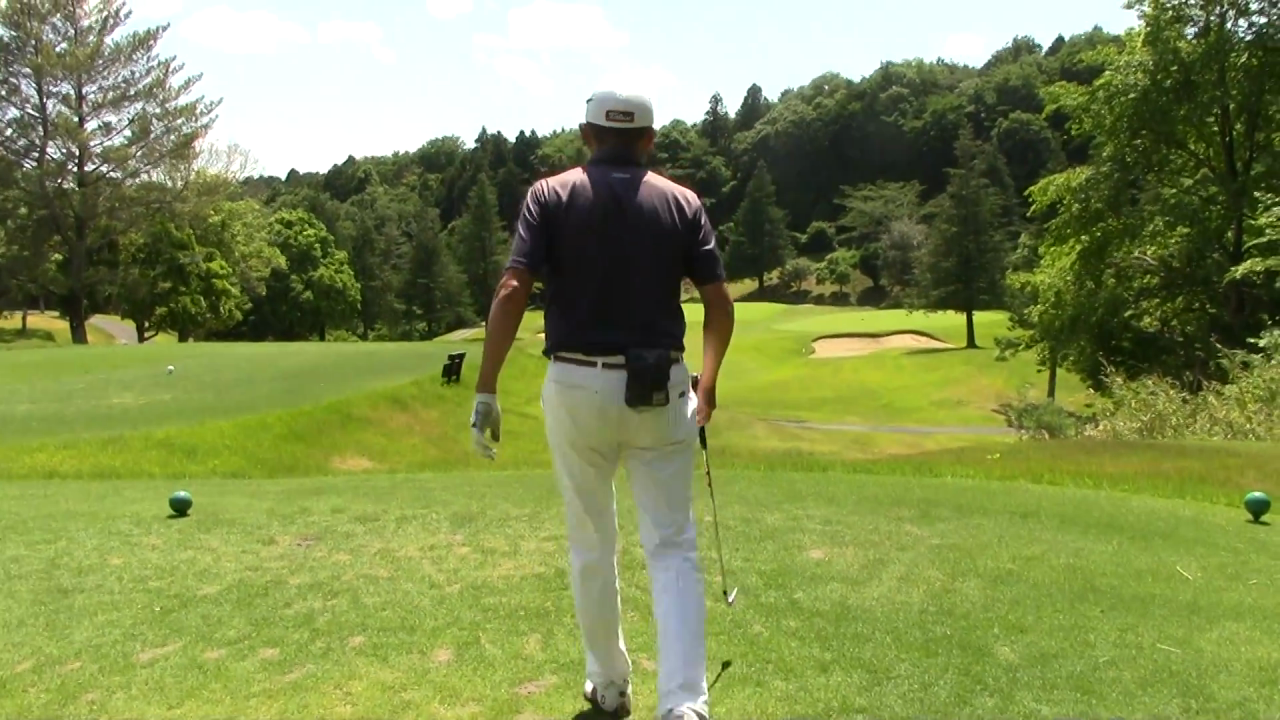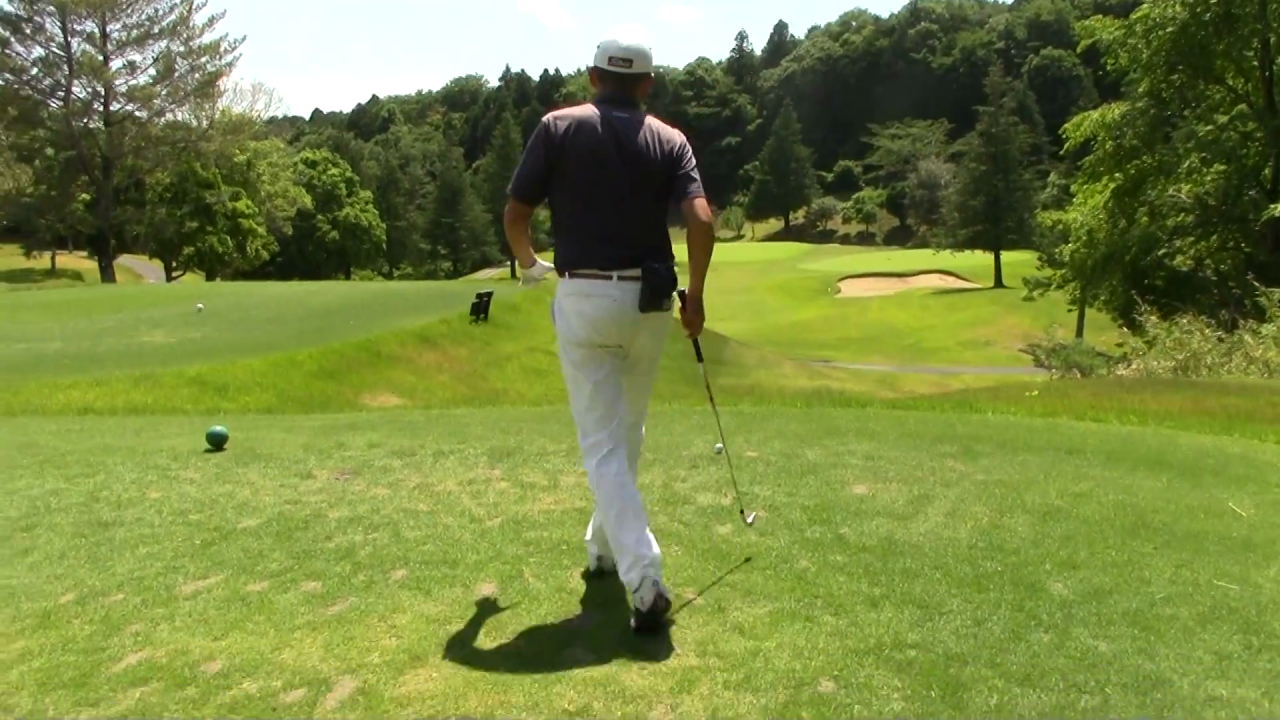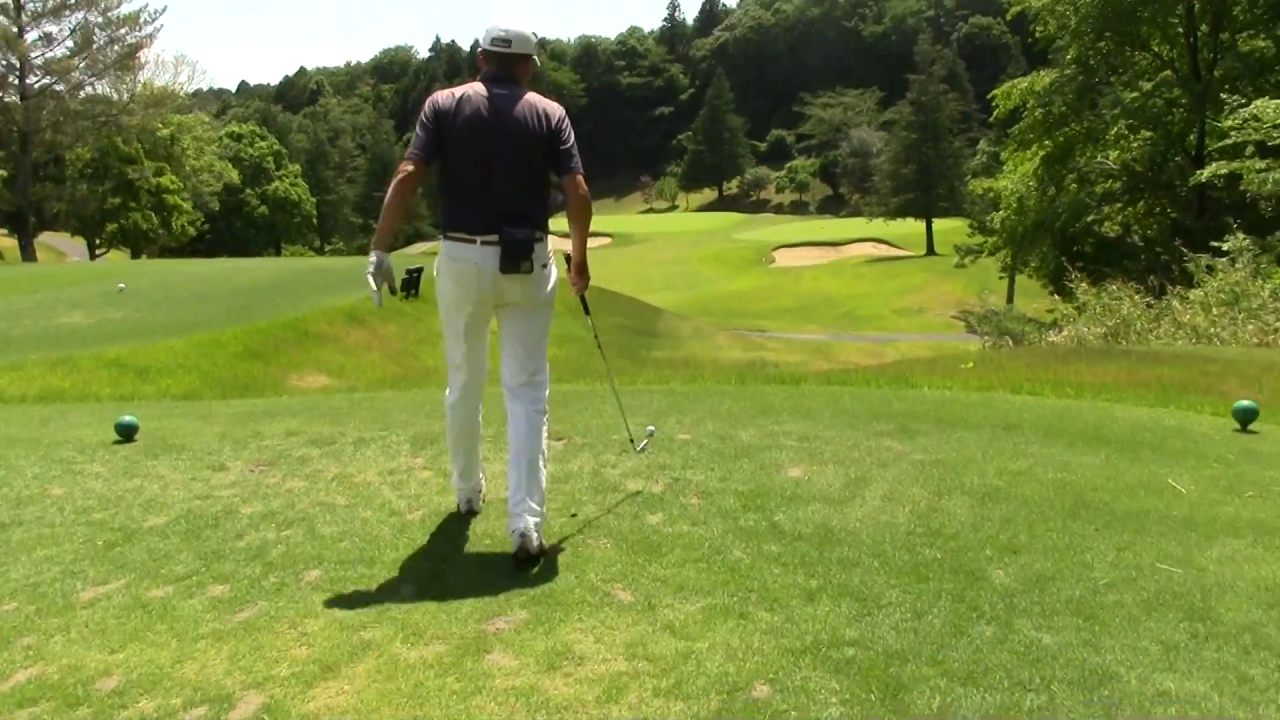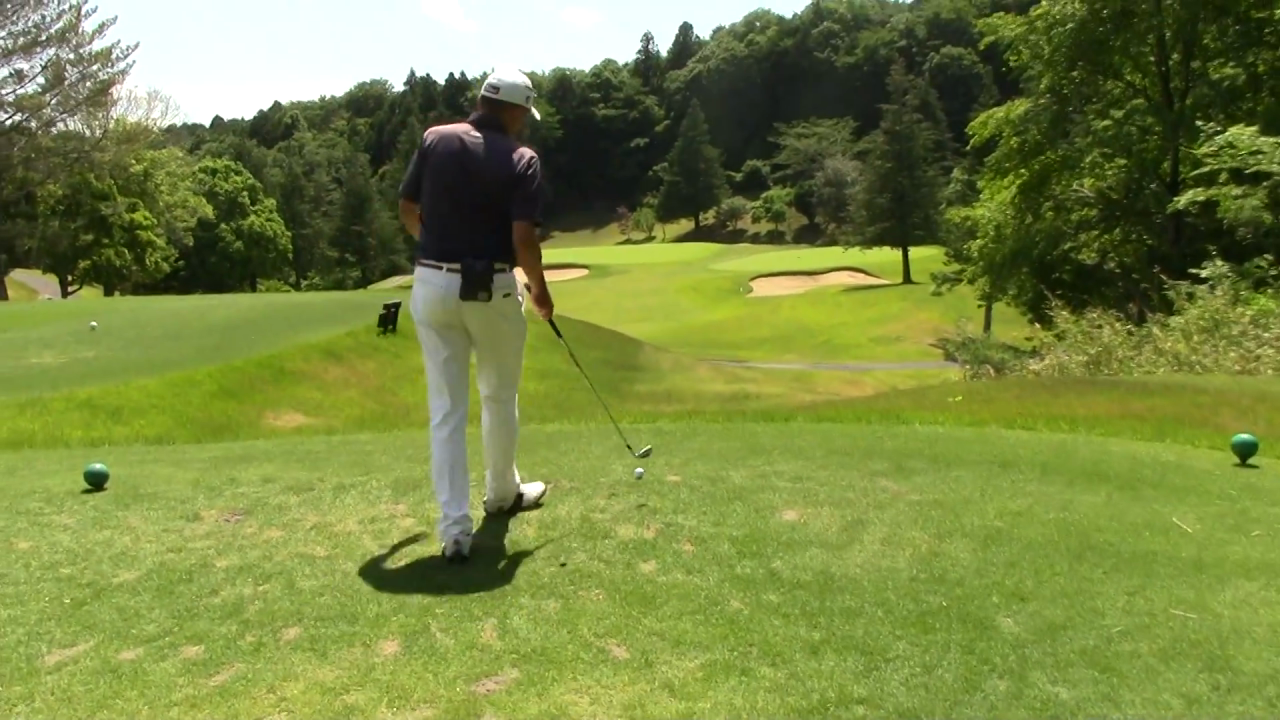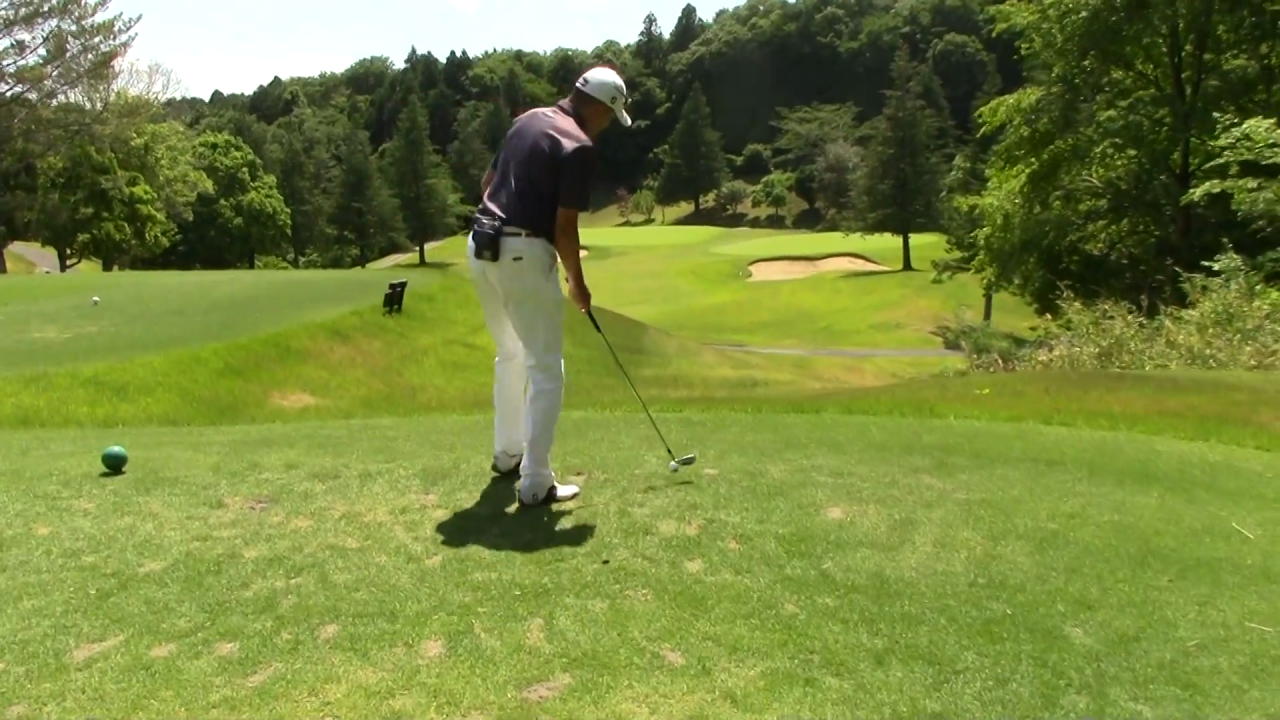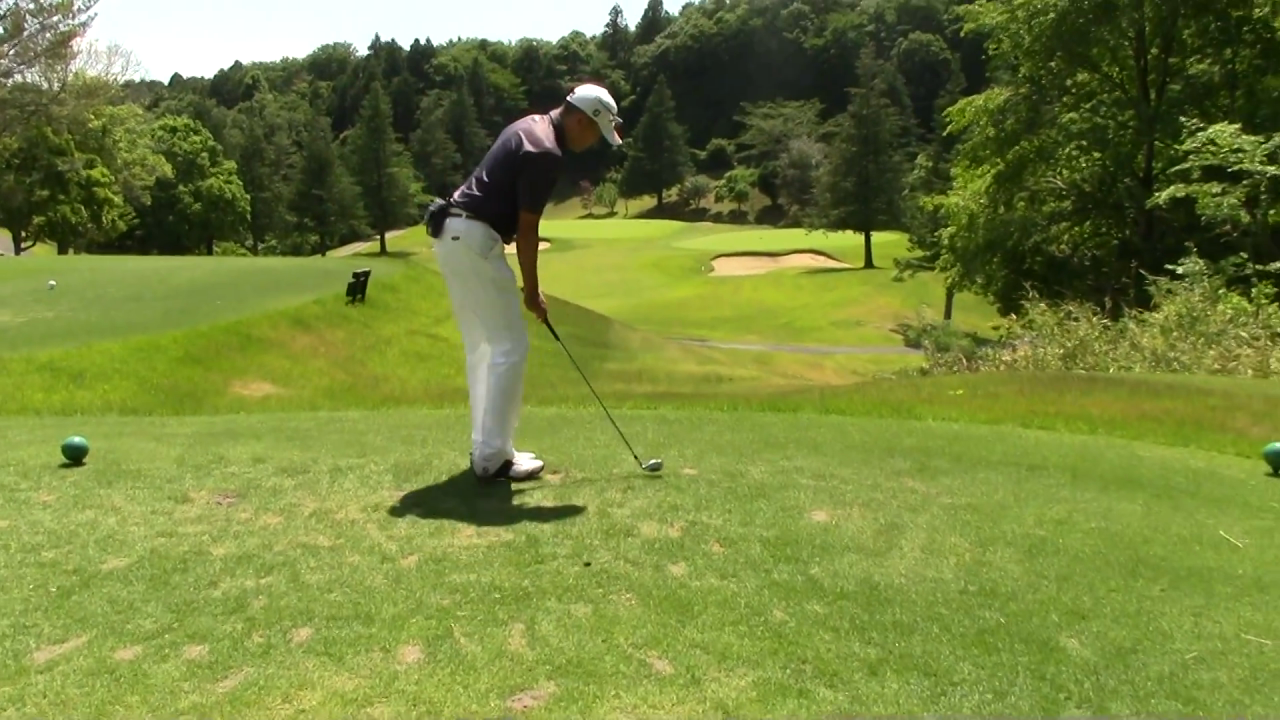
dt=0.5s
person 1, frame 1
left shoulder: (551, 194)
right shoulder: (681, 201)
left elbow: (512, 292)
right elbow: (720, 303)
left wrist: (486, 392)
right wrist: (707, 381)
left hip: (576, 388)
right hip: (658, 390)
left knee: (592, 542)
right knee: (672, 550)
person 1, frame 2
left shoulder: (557, 126)
right shoulder: (669, 138)
left elbow: (514, 215)
right elbow: (701, 220)
left wrist: (529, 263)
right wrist: (695, 295)
left hip: (585, 300)
right hip: (649, 300)
left knee: (603, 446)
right knee: (625, 432)
left ankle: (646, 579)
right ankle: (608, 548)
person 1, frame 3
left shoulder: (445, 103)
right shoulder: (550, 113)
left elbow: (408, 175)
right elbow: (577, 194)
left wrist: (379, 249)
right wrist: (580, 257)
left hip: (462, 259)
right hip: (527, 262)
left knee: (464, 381)
right knee: (527, 391)
left ankle: (468, 489)
right ankle: (526, 525)
person 1, frame 4
left shoulder: (435, 139)
right shoulder: (523, 160)
left elbow: (408, 212)
right elbow: (523, 239)
right wrist: (540, 289)
left hip: (433, 285)
right hip: (493, 288)
left knee: (447, 412)
right knee: (499, 397)
left ankle: (455, 530)
right ankle: (503, 493)
person 1, frame 5
left shoulder: (529, 119)
right shoulder: (579, 147)
left elbow: (488, 180)
right elbow: (564, 227)
right wrist: (578, 283)
left hip: (484, 248)
right hip: (523, 254)
left knee: (511, 355)
right knee: (545, 370)
left ankle: (508, 452)
right ankle: (535, 483)
person 1, frame 6
left shoulder: (532, 125)
right shoulder: (545, 152)
right elbow: (526, 228)
right wrist: (531, 289)
left hip: (456, 232)
right hip: (472, 238)
left knee: (482, 347)
right knee: (509, 347)
left ankle: (487, 447)
right ankle: (493, 455)
